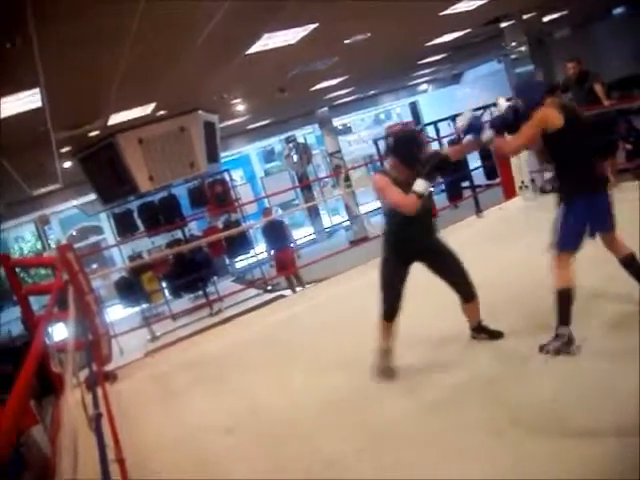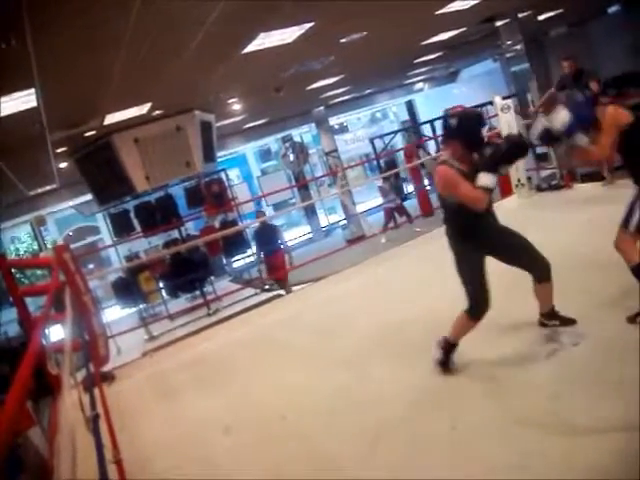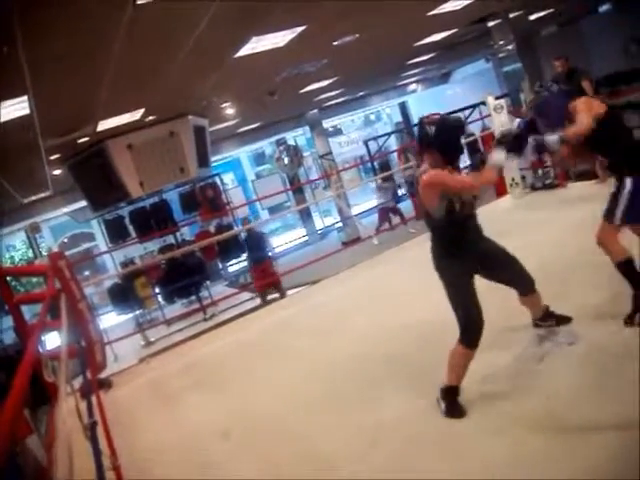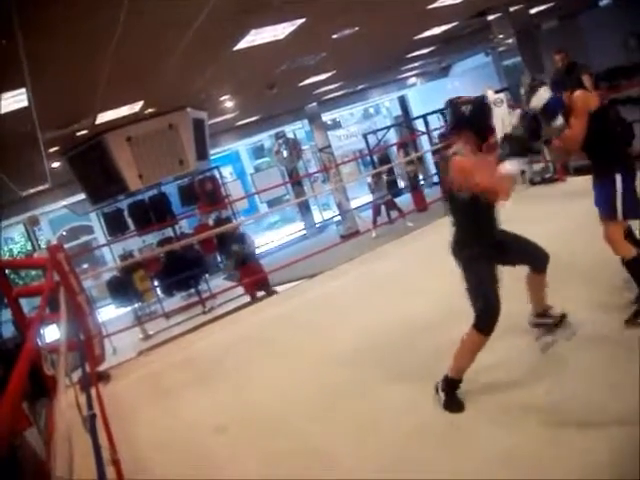
dt=0.4s
person 1, frame 1
left shoulder: (420, 165)
right shoulder: (381, 180)
left elbow: (453, 154)
right elbow: (408, 207)
right wrist: (425, 175)
left hip: (427, 241)
right hip: (397, 248)
left knee: (466, 289)
right knee: (390, 309)
left ankle: (477, 327)
right ankle: (385, 353)
person 1, frame 2
left shoulder: (470, 156)
right shoulder: (444, 171)
right elbow: (479, 202)
left wrist: (502, 156)
right wrist: (488, 167)
left hip: (489, 228)
right hip: (465, 241)
left knee: (541, 266)
right knee: (479, 305)
left ankle: (548, 315)
right ankle: (447, 345)
person 1, frame 3
left shoulder: (445, 169)
right shoulder: (431, 180)
left elbow: (470, 185)
right elbow: (481, 182)
left wrist: (489, 164)
right wrist: (498, 156)
left hip: (475, 244)
right hip: (452, 260)
left knee: (524, 281)
right knee: (472, 327)
left ankle: (542, 316)
right ankle: (448, 393)
person 1, frame 4
left shoulder: (471, 153)
right shoulder: (461, 162)
right elbow: (501, 190)
left wrist: (496, 146)
left hip: (489, 235)
right hip: (472, 249)
left knee: (539, 258)
right knee: (487, 316)
left ankle: (541, 313)
right ankle: (448, 384)
person 2, frame 1
left shoulder: (544, 114)
right shoulder: (568, 110)
left elbow: (511, 148)
left wrist: (485, 134)
left hip: (574, 193)
right hip: (595, 185)
left knee: (562, 260)
right knee: (610, 238)
left ankle: (563, 333)
person 2, frame 2
left shoulder: (610, 114)
right shoulder: (601, 117)
left elbow: (601, 155)
right elbow: (589, 159)
left wrist: (576, 136)
right wrist: (569, 137)
person 2, frame 3
left shoulder: (583, 104)
right shoulder: (577, 117)
left elbow: (584, 127)
right elbow: (568, 153)
left wrist: (552, 140)
right wrist: (554, 142)
left knee: (606, 236)
person 2, frame 4
left shoulder: (579, 97)
right shoulder: (566, 107)
left elbow: (574, 143)
right elbow: (566, 146)
left wrist: (555, 118)
right wrist: (550, 126)
left hip: (616, 168)
right hip: (603, 169)
left knee: (614, 234)
right knee: (615, 224)
